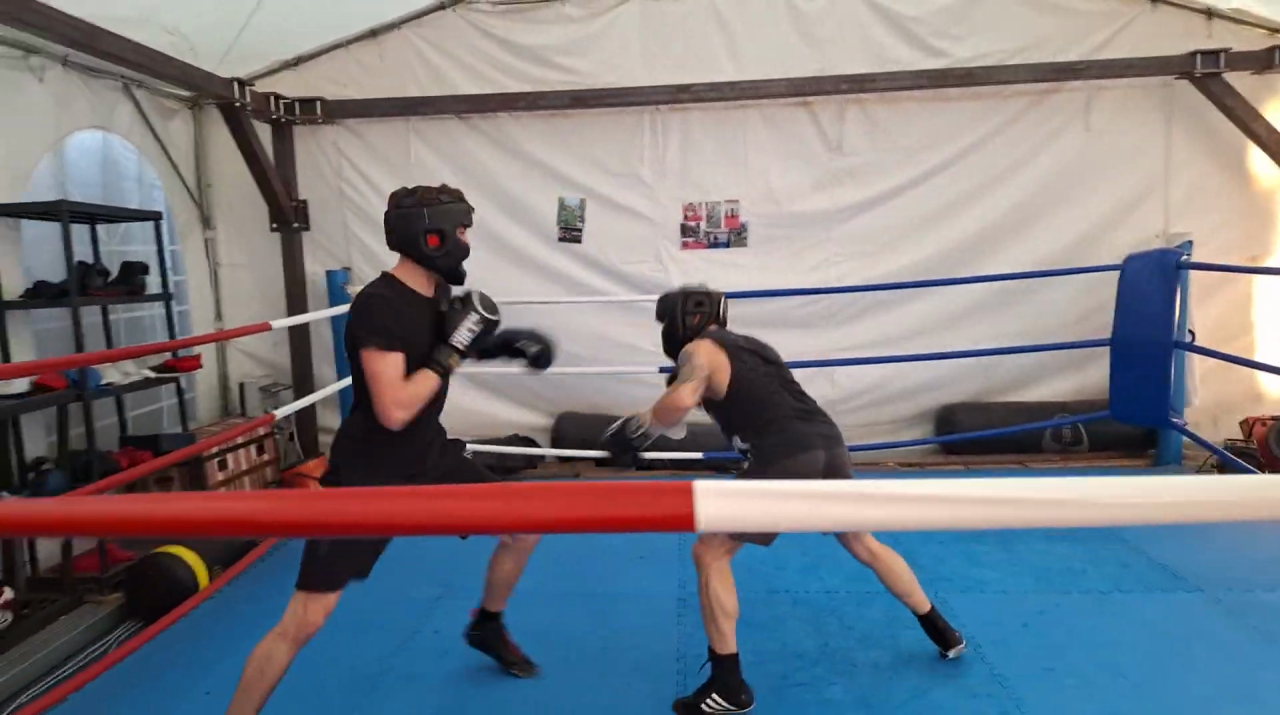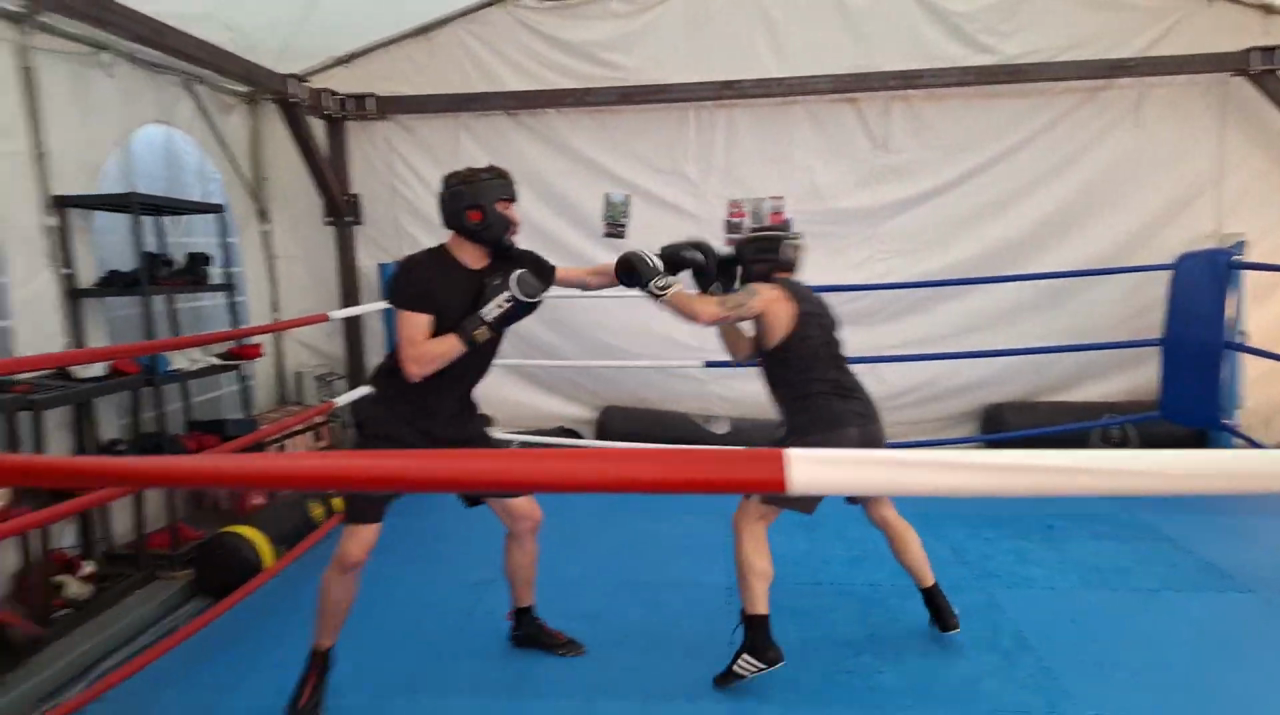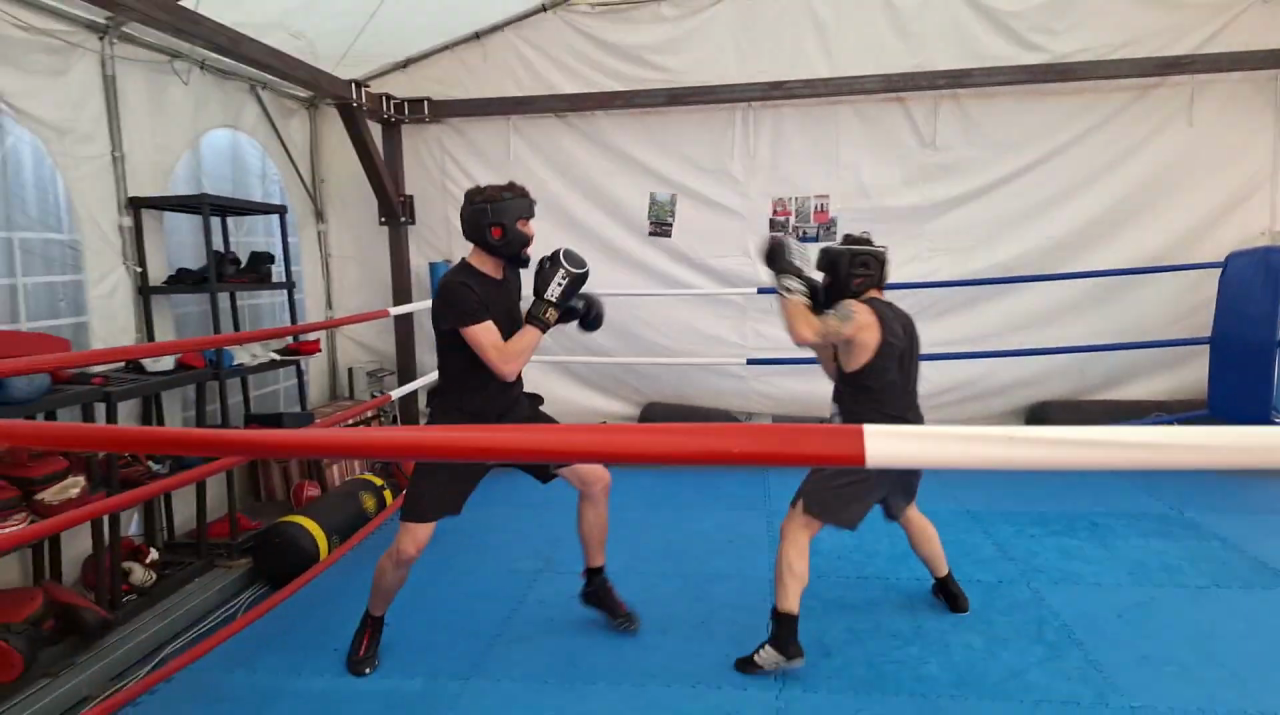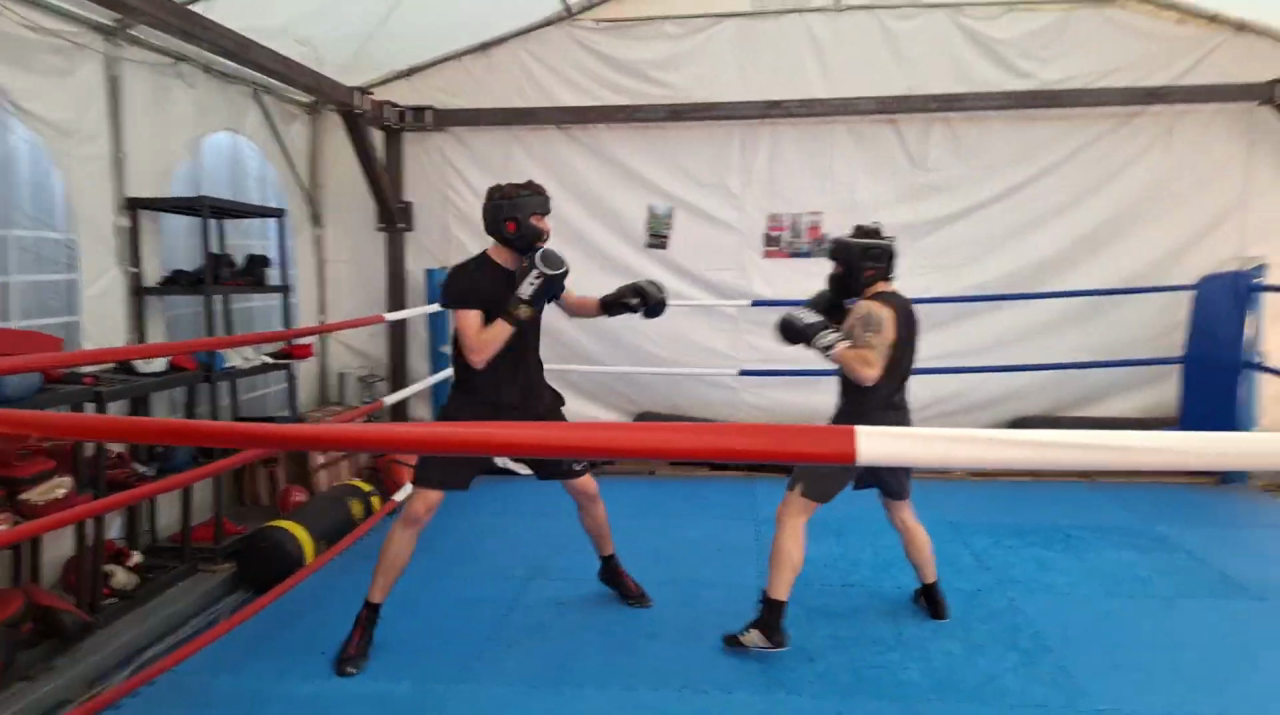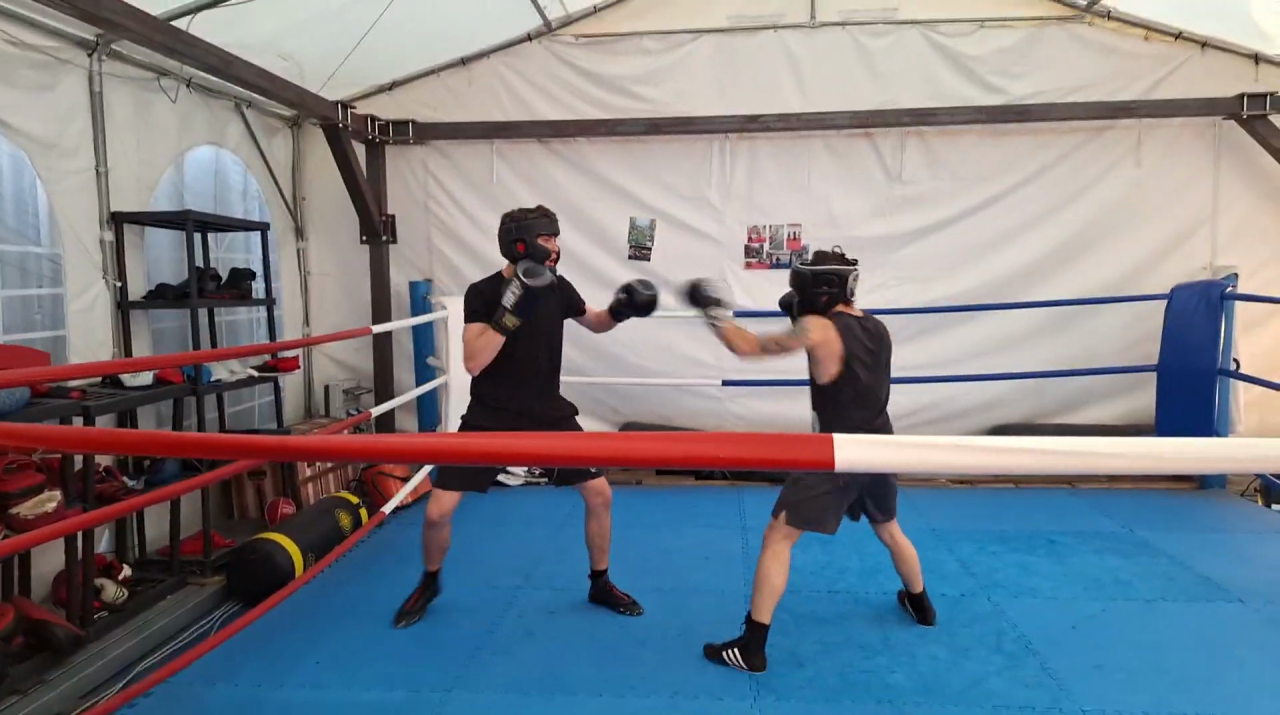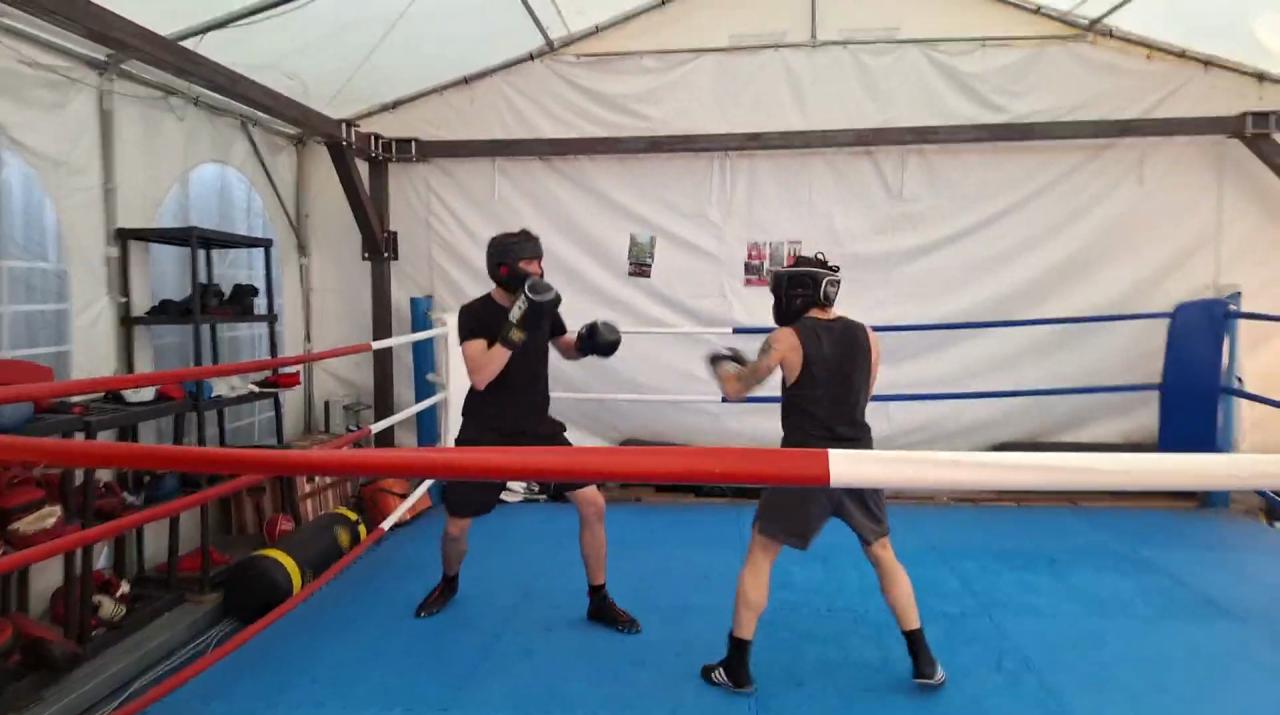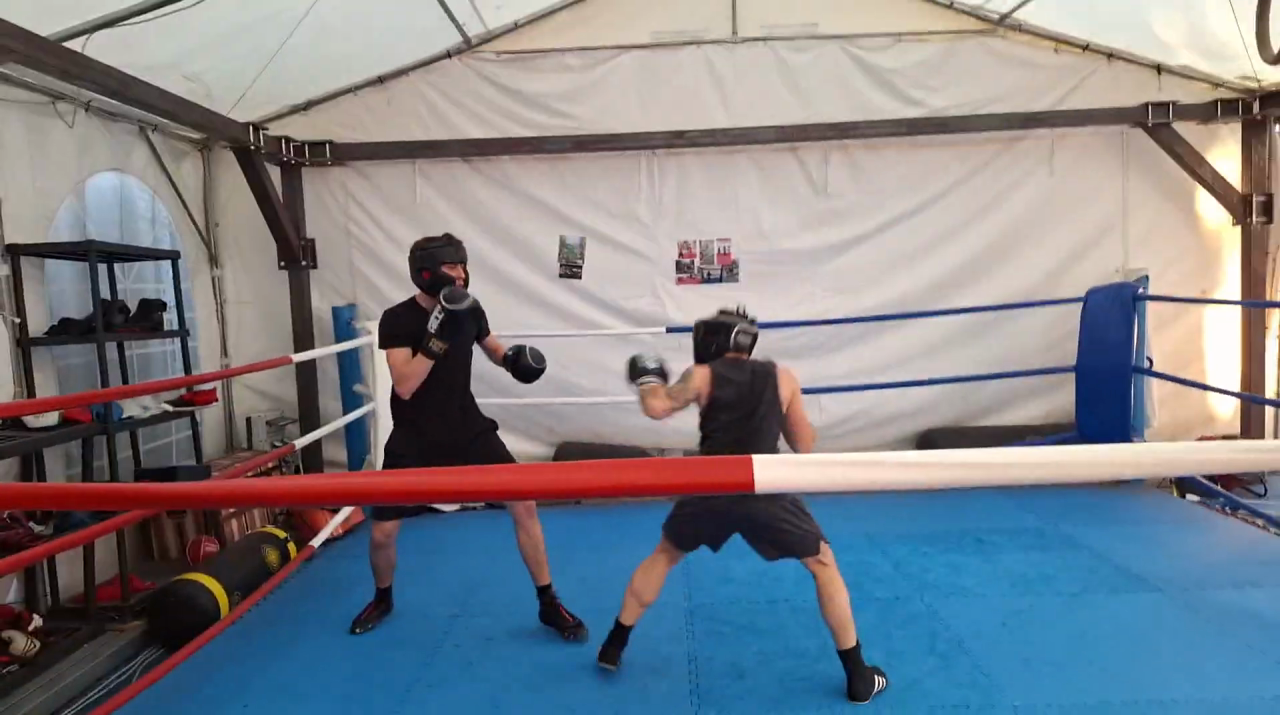
dt=0.2s
person 1, frame 1
left shoulder: (438, 292)
right shoulder: (380, 305)
right elbow: (394, 412)
left wrist: (503, 344)
right wrist: (453, 349)
left hip: (428, 456)
right hip: (368, 474)
left knee: (525, 528)
right knee: (304, 621)
left ankle: (487, 626)
person 1, frame 2
left shoulder: (508, 262)
right shoulder: (419, 273)
left elbow: (585, 277)
right elbow: (416, 367)
right wrist: (485, 320)
left hip: (455, 424)
right hip: (396, 424)
left knee: (527, 518)
right knee: (351, 554)
left ankle: (525, 623)
right ankle: (319, 662)
person 1, frame 3
left shoulder: (509, 270)
right shoulder: (458, 289)
right elbow: (507, 364)
left wrist: (567, 306)
right wrist: (548, 305)
left hip: (514, 413)
right hip: (460, 426)
left knee: (597, 480)
right knee: (409, 547)
left ankle: (596, 585)
right ankle: (372, 623)
person 1, frame 4
left shoulder: (532, 267)
right shoulder: (466, 278)
left elbow: (573, 305)
right elbow: (477, 355)
left wrist: (616, 301)
right wrist: (524, 301)
left hip: (530, 403)
right hip: (474, 409)
left knee: (587, 490)
right knee: (417, 511)
left ankle: (611, 569)
right ankle: (367, 618)
person 1, frame 5
left shoulder: (555, 287)
right shoulder: (483, 294)
left elbow: (596, 323)
right elbow: (474, 364)
left wrist: (625, 305)
right wrist: (510, 310)
left hip: (547, 413)
right hip: (492, 417)
left knee: (600, 494)
right knee: (438, 511)
left ankle: (599, 584)
right ankle: (430, 583)
person 1, frame 6
left shoulder: (544, 305)
right shoulder: (475, 314)
left elbow: (568, 350)
right elbow: (480, 377)
left wrist: (591, 338)
right wrist: (517, 325)
left hip: (537, 429)
right hip: (485, 434)
left knee: (593, 505)
right knee: (455, 529)
left ankle: (599, 600)
right ankle: (449, 583)
person 1, frame 7
left shoulder: (469, 310)
right shoulder: (397, 319)
left elbow: (492, 349)
right elbow: (404, 387)
left wrist: (514, 358)
right wrist: (439, 336)
left hip: (469, 430)
right hip: (415, 441)
left knee: (523, 503)
right knee: (382, 534)
left ankle: (548, 603)
right ankle: (383, 598)
person 2, frame 1
left shoulder: (699, 349)
right shoulder: (751, 347)
left elbow: (679, 401)
left wrist: (637, 428)
left hip: (785, 462)
right hip: (825, 444)
left knee: (709, 555)
right knee: (862, 545)
right ankle: (942, 632)
person 2, frame 2
left shoulder: (766, 293)
right shoulder: (810, 301)
left elbow: (704, 313)
right elbow: (747, 350)
left wrist: (654, 278)
right wrist: (719, 286)
left hip: (819, 433)
right hip: (861, 420)
left knee: (748, 521)
right knee: (883, 514)
left ankle: (759, 643)
right ankle: (938, 606)
person 2, frame 3
left shoulder: (855, 314)
right shoulder: (898, 318)
left elbow: (803, 335)
left wrist: (789, 280)
right wrist: (813, 305)
left knee: (796, 530)
right knee: (906, 514)
left ankle: (783, 639)
right ankle: (951, 591)
person 2, frame 4
left shoulder: (870, 310)
right shoulder: (899, 306)
left elbow: (866, 371)
left wrist: (823, 335)
right wrist: (833, 323)
left hip: (856, 430)
right hip: (893, 430)
left knee: (792, 513)
right knee: (901, 514)
left ankle: (769, 624)
right ankle: (933, 598)
person 2, frame 5
left shoulder: (819, 328)
right shoulder: (876, 328)
left elbow: (748, 347)
left wrist: (712, 308)
left knee: (778, 540)
right knee: (889, 529)
left ankle: (752, 648)
right ankle: (921, 605)
person 2, frame 6
left shoulder: (786, 339)
right shoulder: (865, 336)
left elbow: (735, 390)
left wrist: (723, 362)
left knee: (760, 556)
right knee: (884, 556)
left ankle: (737, 666)
right ankle: (922, 659)
person 2, frame 7
left shoulder: (703, 374)
right shoulder: (782, 377)
left elbow: (656, 408)
right elbow: (804, 446)
left wrist: (646, 378)
right hip: (766, 489)
left knee: (662, 555)
right knee: (824, 565)
left ankle: (614, 645)
right ankle: (857, 674)
